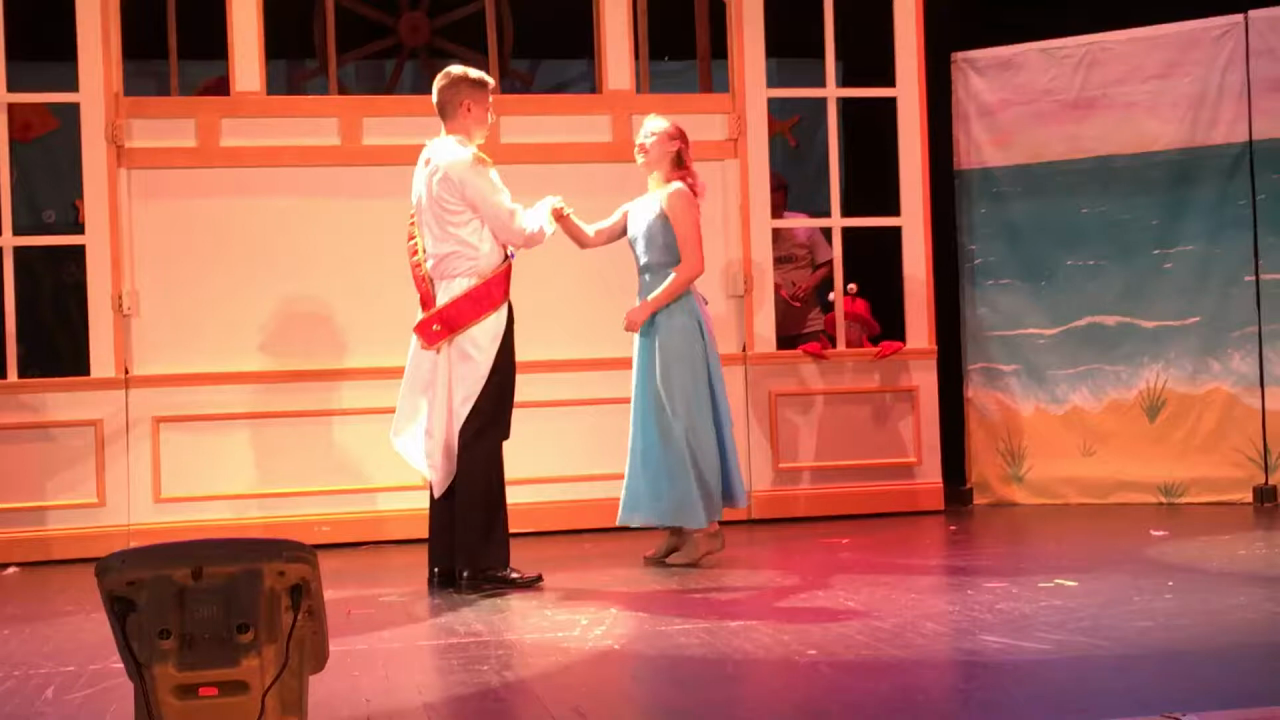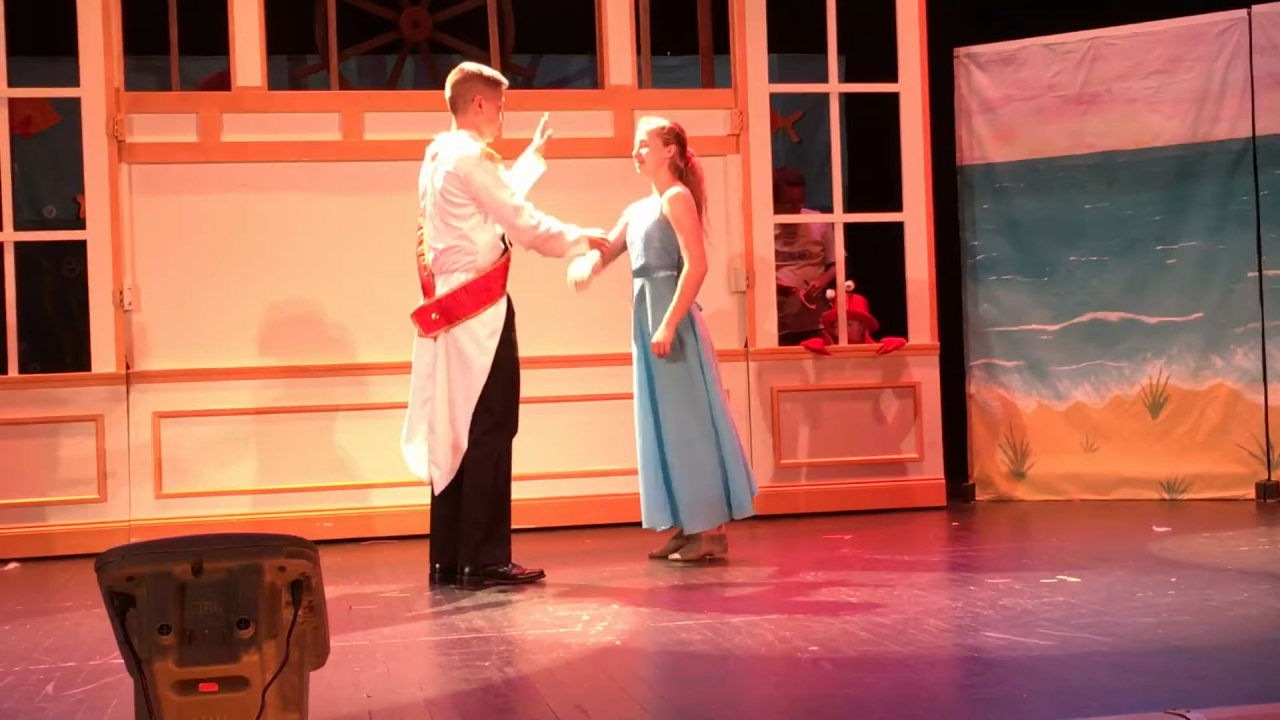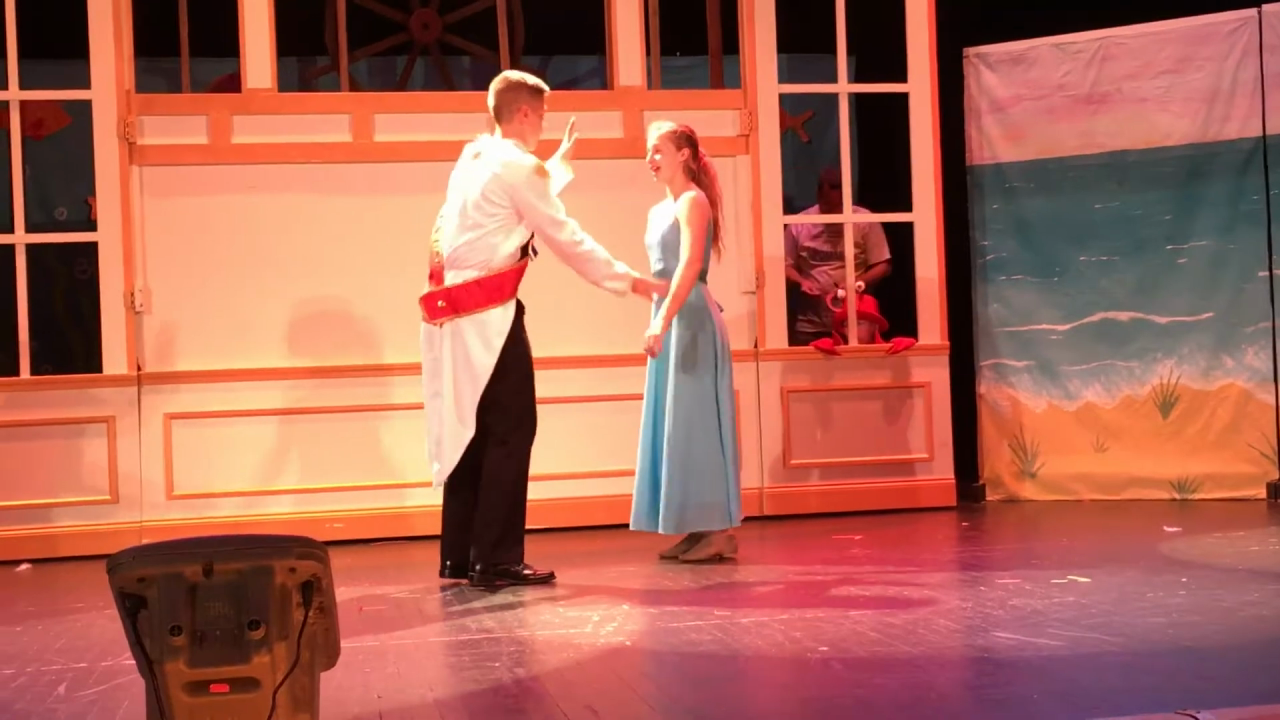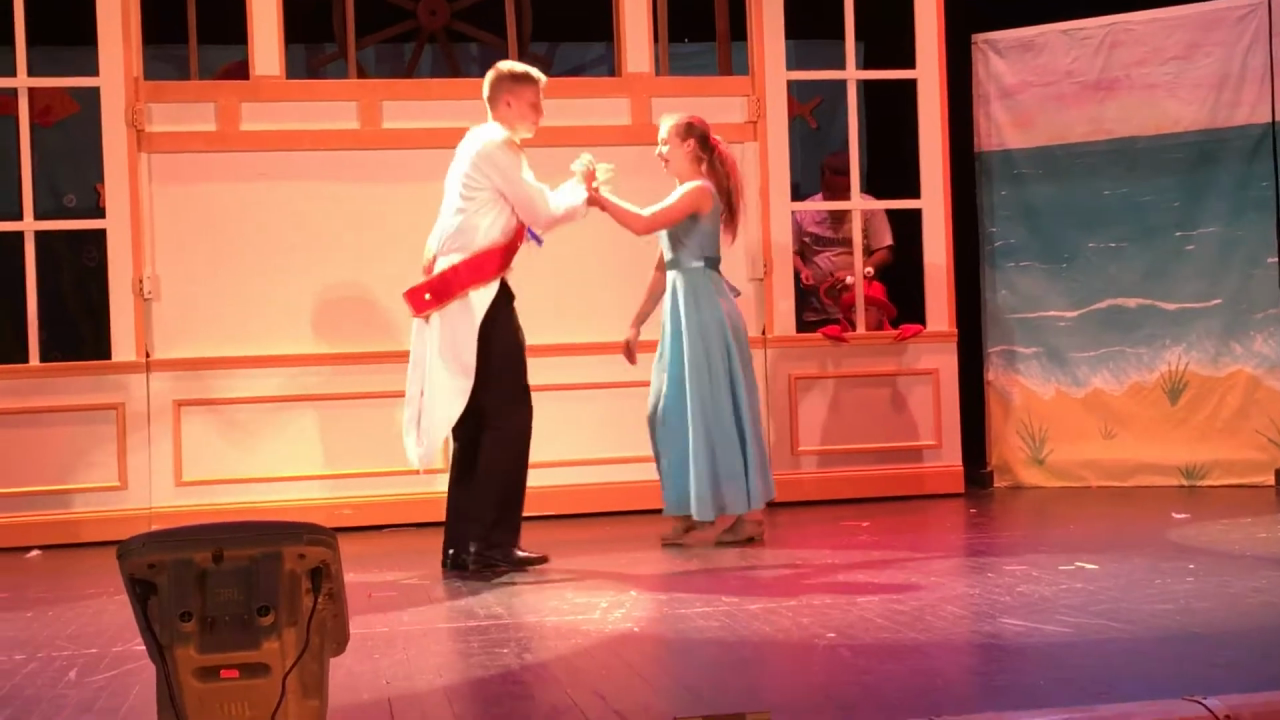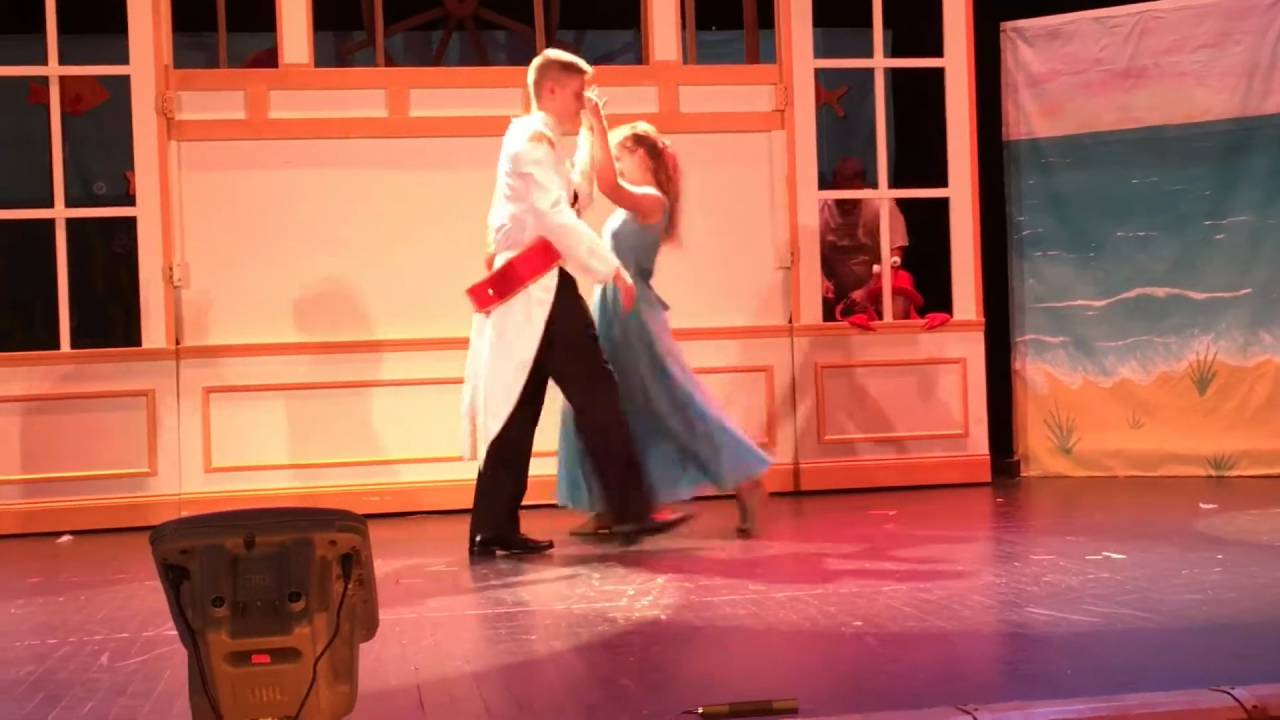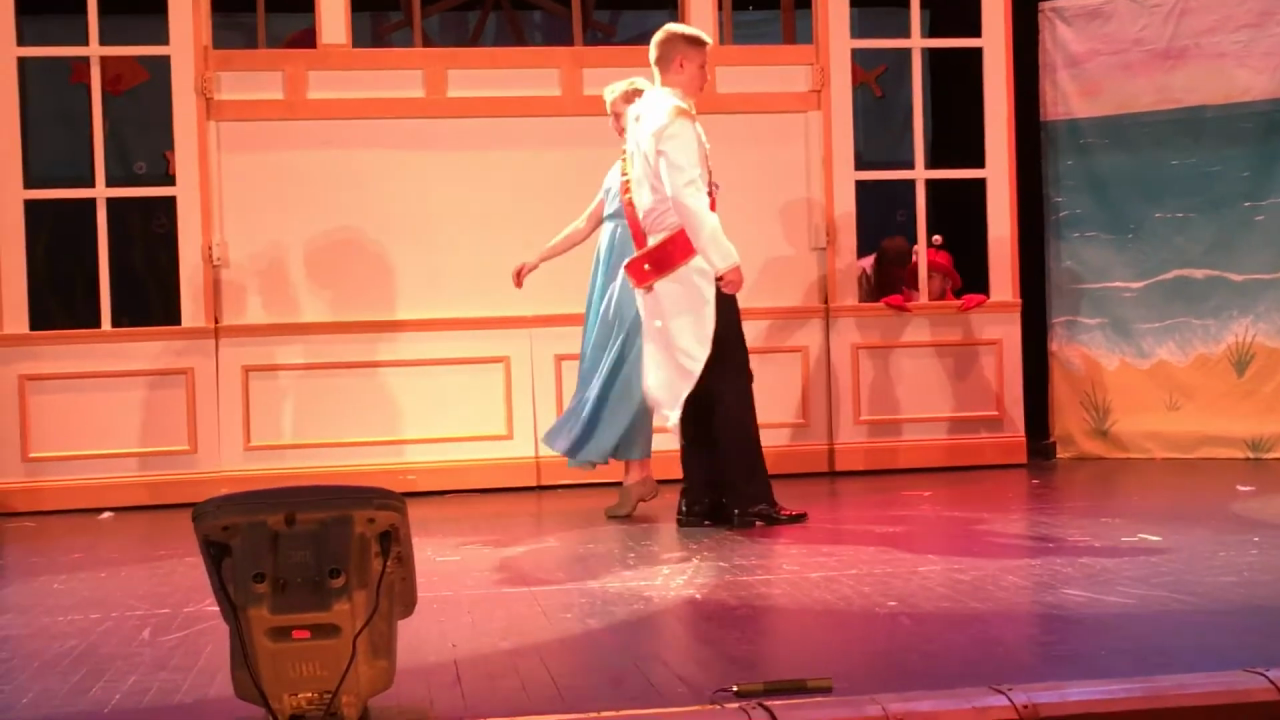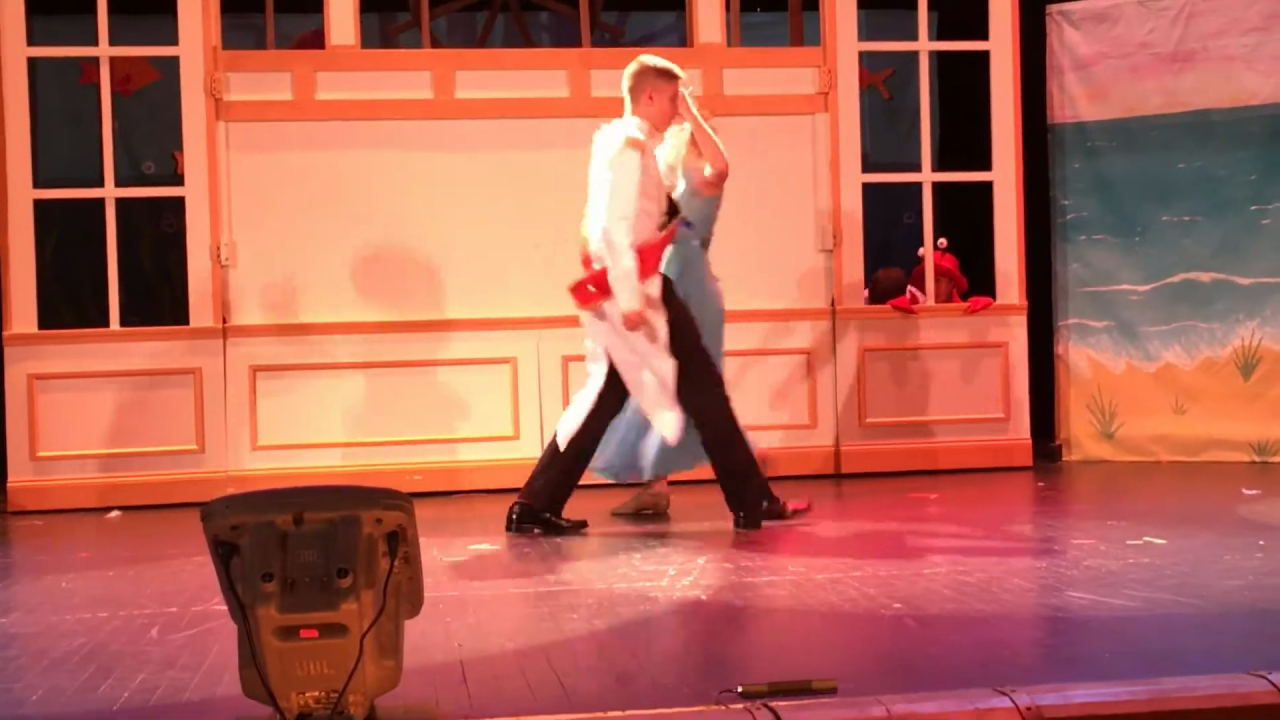
dt=0.5s
person 1, frame 1
left shoulder: (430, 162)
right shoulder: (466, 162)
right elbow: (518, 231)
left wrist: (526, 217)
right wrist: (546, 211)
left hip: (450, 309)
right hip: (478, 311)
left knee: (451, 436)
right knee: (482, 436)
left ankle: (448, 563)
right ankle: (481, 564)
person 1, frame 2
left shoulder: (441, 155)
right shoulder: (471, 156)
right elbow: (523, 224)
left wrist: (533, 154)
right wrist: (581, 237)
left hip: (450, 305)
right hip: (478, 308)
left knee: (454, 430)
right knee: (489, 430)
left ankle: (449, 559)
right ankle: (484, 560)
person 1, frame 3
left shoulder: (476, 155)
right shoulder: (517, 165)
right elbow: (565, 239)
left wrist: (561, 161)
right wrist: (625, 278)
left hip: (459, 307)
right hip: (488, 310)
left knee: (470, 429)
right knee: (510, 430)
left ankle: (460, 555)
right ankle: (496, 559)
person 1, frame 4
left shoulder: (480, 146)
right shoulder: (498, 146)
left elbow: (526, 213)
right elbow: (542, 213)
left wrist: (573, 187)
right wrist: (582, 192)
left hip: (465, 293)
right hip: (479, 293)
left knee: (479, 416)
right knee: (507, 415)
left ankle: (467, 542)
right ankle: (491, 544)
person 1, frame 5
left shoulder: (531, 140)
right shoulder: (533, 139)
left elbow: (555, 206)
right elbow: (555, 216)
right wrist: (610, 267)
left hip: (524, 287)
right hip: (539, 285)
left knee: (517, 409)
right knee: (596, 392)
left ankle: (493, 529)
right ankle: (631, 509)
person 1, frame 6
left shoulder: (644, 114)
right shoulder: (674, 116)
right elbow: (687, 195)
right wrist: (725, 258)
left hip: (665, 263)
right hip: (687, 262)
left knee: (702, 379)
right knee: (727, 376)
left ankle: (703, 497)
right ankle: (750, 500)
person 1, frame 7
left shoulder: (618, 142)
right shoulder: (628, 145)
right elbow: (616, 225)
right wrist: (630, 294)
left hip: (615, 289)
right hip: (630, 286)
left knee: (609, 397)
right knee: (701, 387)
left ankle: (537, 504)
right ankle: (751, 501)
person 2, frame 1
left shoulder: (677, 194)
right shoulder: (637, 206)
left elbow: (692, 265)
right elbow: (592, 238)
left wrist: (645, 307)
right wrist: (564, 218)
left hip: (678, 317)
right hip: (654, 319)
left knee: (684, 418)
right knee: (659, 422)
left ankle: (706, 525)
right ankle: (681, 525)
person 2, frame 2
left shoulder: (677, 198)
right shoulder: (637, 209)
left elbow: (696, 265)
right elbow: (606, 253)
left wrist: (670, 324)
right wrist: (582, 268)
left hip: (672, 319)
right hip: (645, 317)
left knee: (688, 420)
right knee: (661, 423)
left ankle: (710, 529)
right ankle: (685, 526)
person 2, frame 3
left shoulder: (694, 201)
right shoulder: (658, 210)
left elbow: (690, 266)
left wrist: (661, 322)
right wrist: (657, 324)
left hip: (690, 319)
right hip: (667, 320)
left knee: (696, 422)
right knee: (672, 425)
left ankle: (719, 529)
right ankle: (698, 528)
person 2, frame 4
left shoulder: (698, 190)
right shoulder: (680, 196)
left elbow: (641, 225)
right elbow: (662, 269)
left wrist: (596, 195)
right wrist: (635, 325)
left hip: (704, 304)
right hip: (680, 307)
left knee: (716, 407)
right knee: (670, 411)
left ankle: (748, 513)
right ankle: (694, 507)
person 2, frame 5
left shoulder: (651, 200)
right shoulder: (630, 207)
left elbow: (607, 186)
left wrist: (597, 127)
left hip: (632, 312)
right hip: (614, 312)
left knee: (676, 405)
right knee: (591, 411)
left ankle: (746, 483)
right ankle: (609, 509)
person 2, frame 6
right shoulder: (617, 169)
right elbow: (585, 224)
right wrist: (536, 259)
right hip: (608, 268)
left knee: (622, 368)
right knee: (610, 368)
left ankle: (637, 474)
right ankle: (637, 473)
person 2, frame 7
left shoulder: (705, 179)
right shoulder: (669, 181)
left elbow: (721, 165)
left wrist: (690, 112)
left hip: (692, 287)
right hip: (670, 288)
right ankle: (653, 483)
